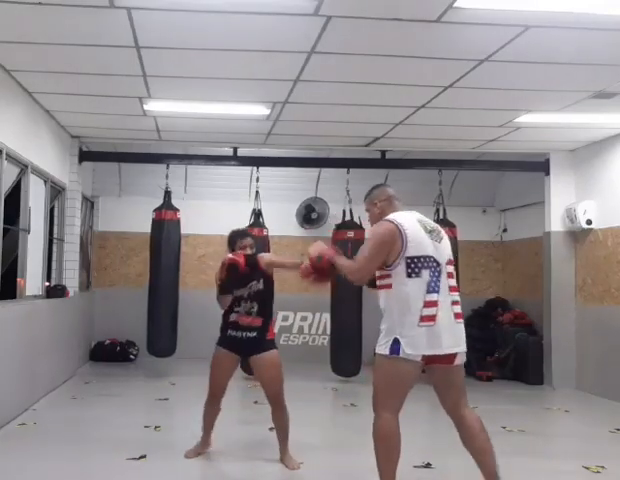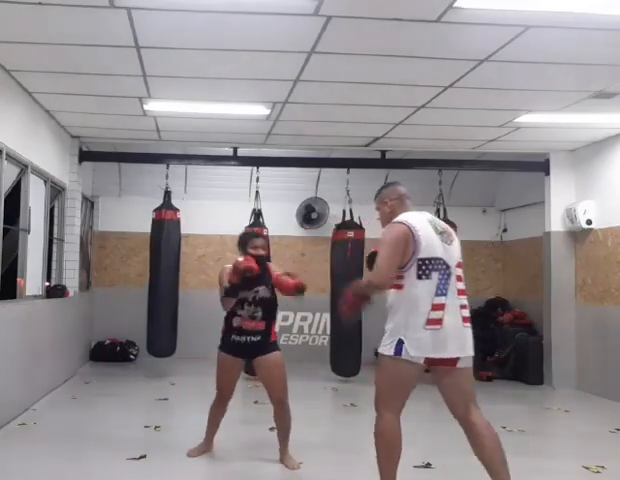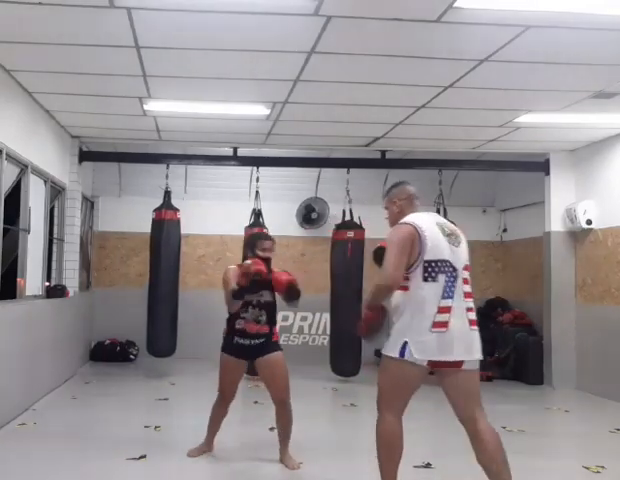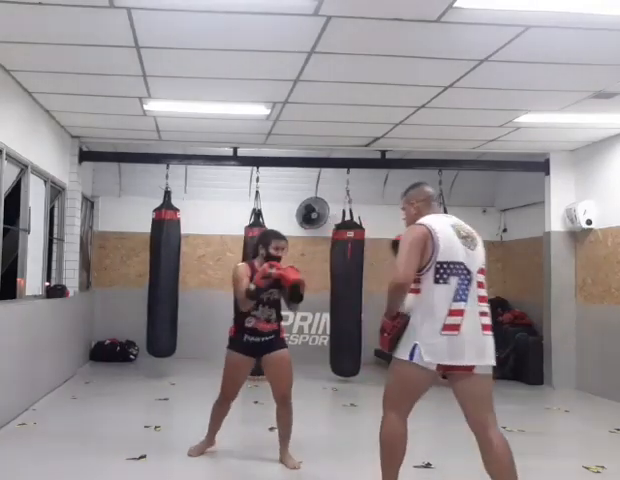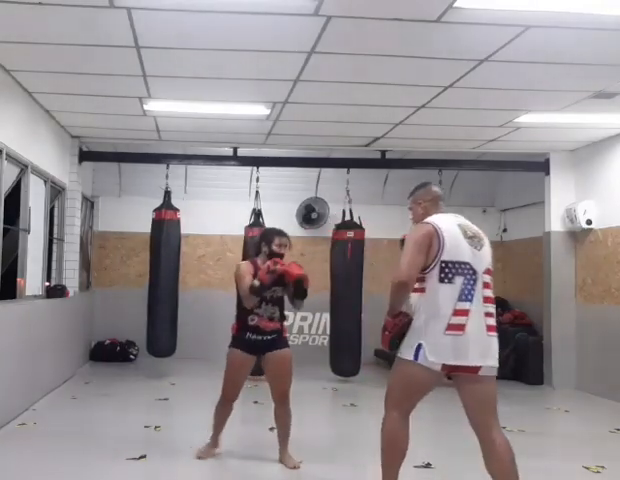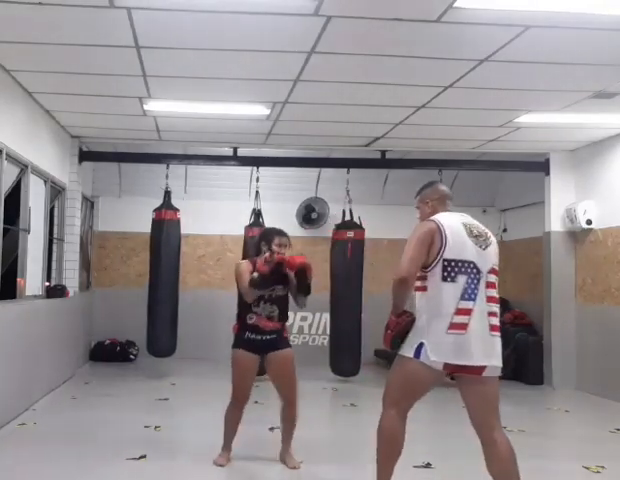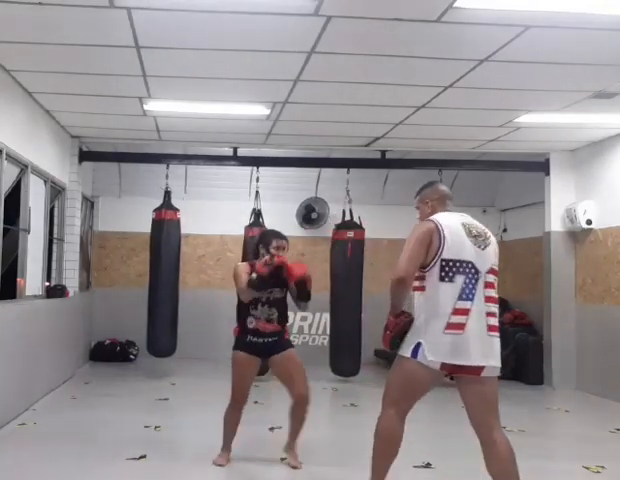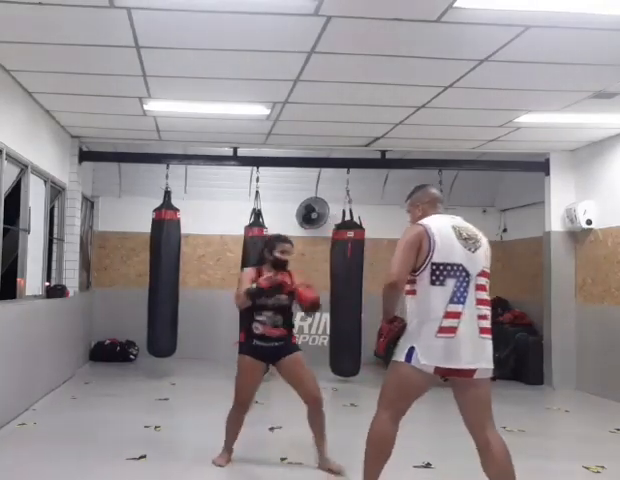
dt=0.1s
person 1, frame 1
left shoulder: (386, 228)
right shoulder: (434, 229)
left elbow: (357, 274)
left wrist: (330, 254)
left hip: (408, 333)
right hip: (447, 331)
left knee: (385, 410)
right knee: (461, 410)
person 1, frame 2
left shoulder: (398, 228)
right shoulder: (445, 229)
left elbow: (382, 278)
left wrist: (357, 290)
left hip: (412, 334)
right hip: (454, 333)
left knee: (387, 410)
right knee: (469, 415)
person 1, frame 3
left shoulder: (405, 229)
right shoulder: (454, 231)
left elbow: (389, 282)
left wrist: (371, 306)
left hip: (418, 336)
right hip: (461, 337)
left knee: (389, 411)
right knee: (475, 420)
person 1, frame 4
left shoulder: (419, 231)
right shoulder: (471, 235)
left elbow: (401, 281)
left wrist: (390, 314)
left hip: (428, 339)
right hip: (474, 342)
left knee: (393, 411)
right knee: (486, 426)
person 1, frame 5
left shoulder: (426, 229)
right shoulder: (478, 235)
left elbow: (403, 279)
left wrist: (393, 313)
left hip: (433, 339)
right hip: (478, 343)
left knee: (395, 410)
right knee: (488, 429)
person 1, frame 6
left shoulder: (429, 228)
right shoulder: (486, 235)
left elbow: (404, 276)
left wrist: (397, 312)
left hip: (435, 338)
right hip: (482, 343)
left knee: (393, 408)
right knee: (490, 429)
person 1, frame 7
left shoulder: (429, 227)
right shoulder: (486, 236)
left elbow: (402, 276)
left wrist: (396, 312)
left hip: (435, 338)
right hip: (481, 343)
left knee: (392, 409)
right knee: (489, 429)
person 1, frame 8
left shoulder: (419, 231)
right shoulder: (479, 237)
left elbow: (394, 281)
left wrist: (388, 317)
left hip: (428, 341)
right hip: (473, 345)
left knee: (387, 412)
right knee: (484, 430)
person 2, frame 1
left shoulder: (263, 261)
right shoulder: (226, 268)
left elbow: (290, 264)
right elbow: (223, 303)
left wrist: (303, 264)
right wrist: (227, 273)
left hip: (262, 339)
right hip: (230, 337)
left knee: (276, 398)
right knee: (214, 394)
left ankle: (285, 452)
right ankle: (204, 441)
person 2, frame 2
left shoulder: (270, 269)
right shoulder: (229, 270)
left elbow: (289, 286)
right elbow: (226, 305)
left wrist: (295, 285)
right wrist: (236, 279)
left hip: (265, 342)
right hip: (233, 341)
left knee: (280, 400)
right knee: (222, 397)
left ankle: (285, 452)
right ankle: (207, 442)
person 2, frame 3
left shoulder: (272, 273)
right shoulder: (234, 271)
left elbow: (290, 303)
right elbow: (232, 307)
left wrist: (291, 289)
right wrist: (245, 279)
left hip: (267, 343)
right hip: (236, 342)
left knee: (283, 400)
right knee: (224, 398)
left ankle: (284, 452)
right ankle: (208, 442)
person 2, frame 4
left shoulder: (279, 272)
right shoulder: (243, 269)
left elbow: (292, 306)
right elbow: (243, 305)
left wrist: (295, 289)
right wrist: (261, 282)
left hip: (273, 340)
right hip: (243, 340)
left knee: (284, 398)
right knee: (227, 396)
left ankle: (284, 452)
right ankle: (209, 439)
person 2, frame 5
left shoulder: (282, 271)
right shoulder: (246, 267)
left elbow: (297, 304)
right elbow: (247, 299)
left wrist: (299, 286)
right wrist: (264, 277)
left hip: (275, 338)
right hip: (244, 338)
left knee: (282, 398)
right knee: (228, 396)
left ankle: (284, 451)
right ankle: (213, 442)
person 2, frame 6
left shoulder: (285, 270)
right shoulder: (245, 266)
left elbow: (301, 301)
right elbow: (249, 295)
left wrist: (303, 279)
right wrist: (264, 270)
left hip: (277, 339)
right hip: (247, 338)
left knee: (290, 398)
right knee: (239, 399)
left ankle: (286, 450)
right ankle: (226, 448)
person 2, frame 7
left shoulder: (284, 272)
right shoulder: (245, 268)
left elbow: (303, 303)
right elbow: (245, 295)
left wrist: (303, 285)
right wrist: (262, 270)
left hip: (278, 342)
right hip: (248, 341)
left knee: (302, 396)
right knee: (238, 400)
left ankle: (291, 446)
right ankle: (225, 449)
person 2, frame 8
left shoulder: (291, 278)
right shoulder: (250, 274)
left elbow: (308, 307)
right elbow: (240, 302)
left wrist: (311, 300)
right wrist: (263, 284)
left hip: (285, 345)
right hip: (254, 346)
left knee: (315, 398)
right knee: (241, 403)
left ankle: (323, 456)
right ankle: (227, 450)
